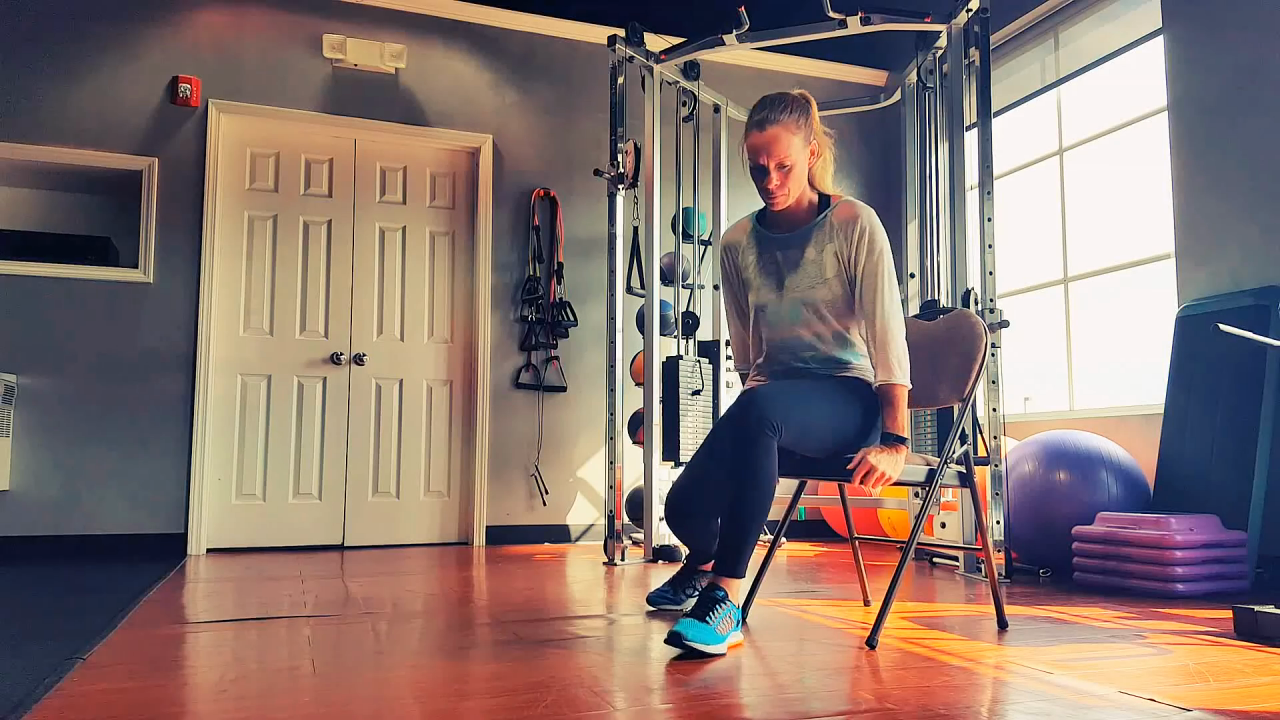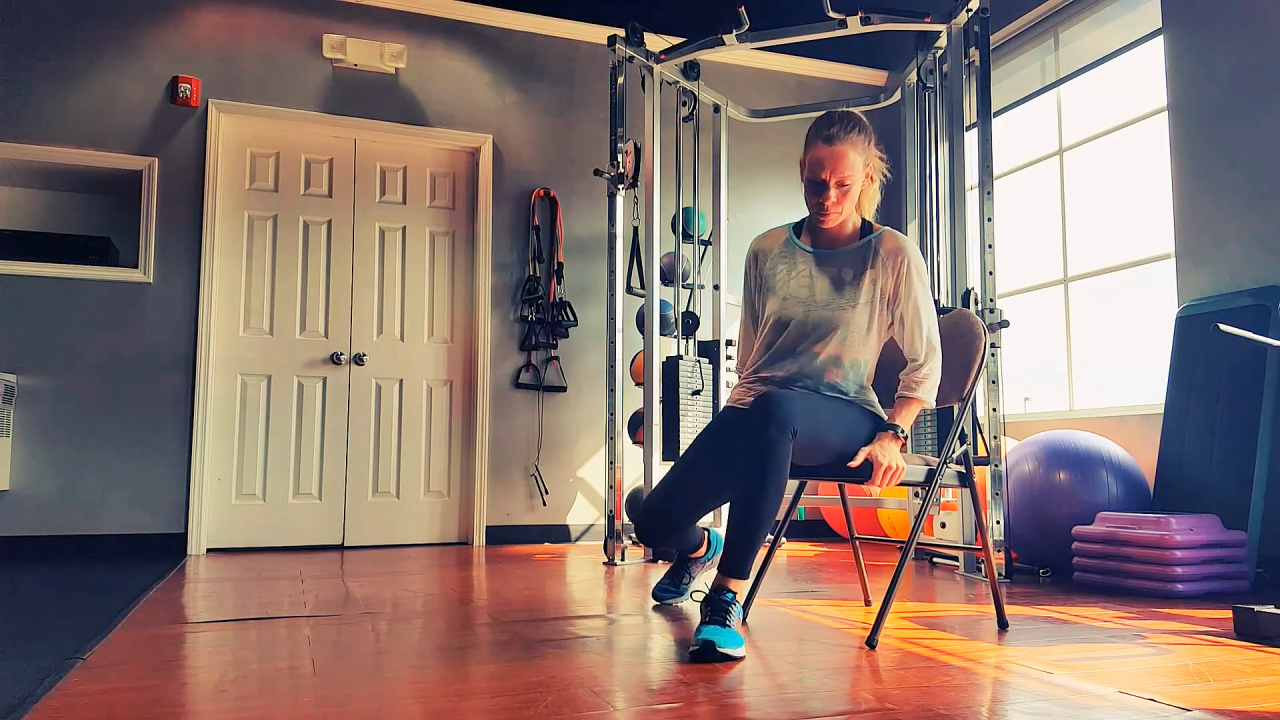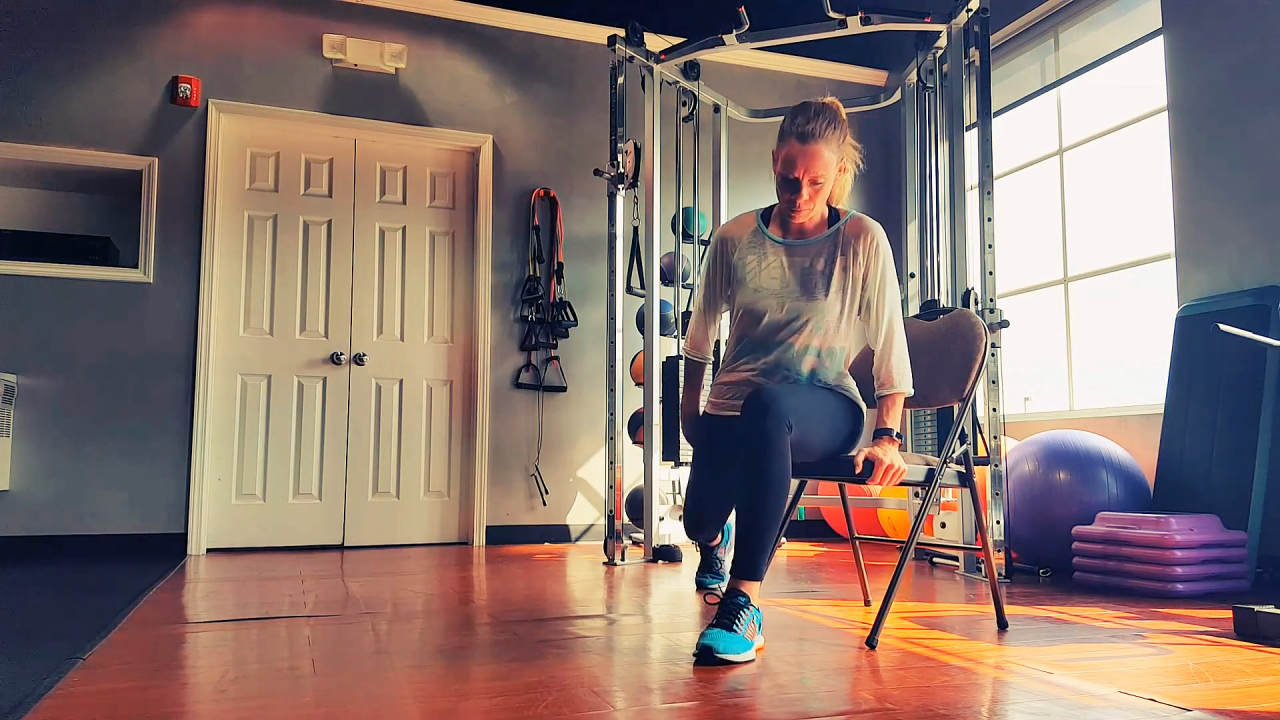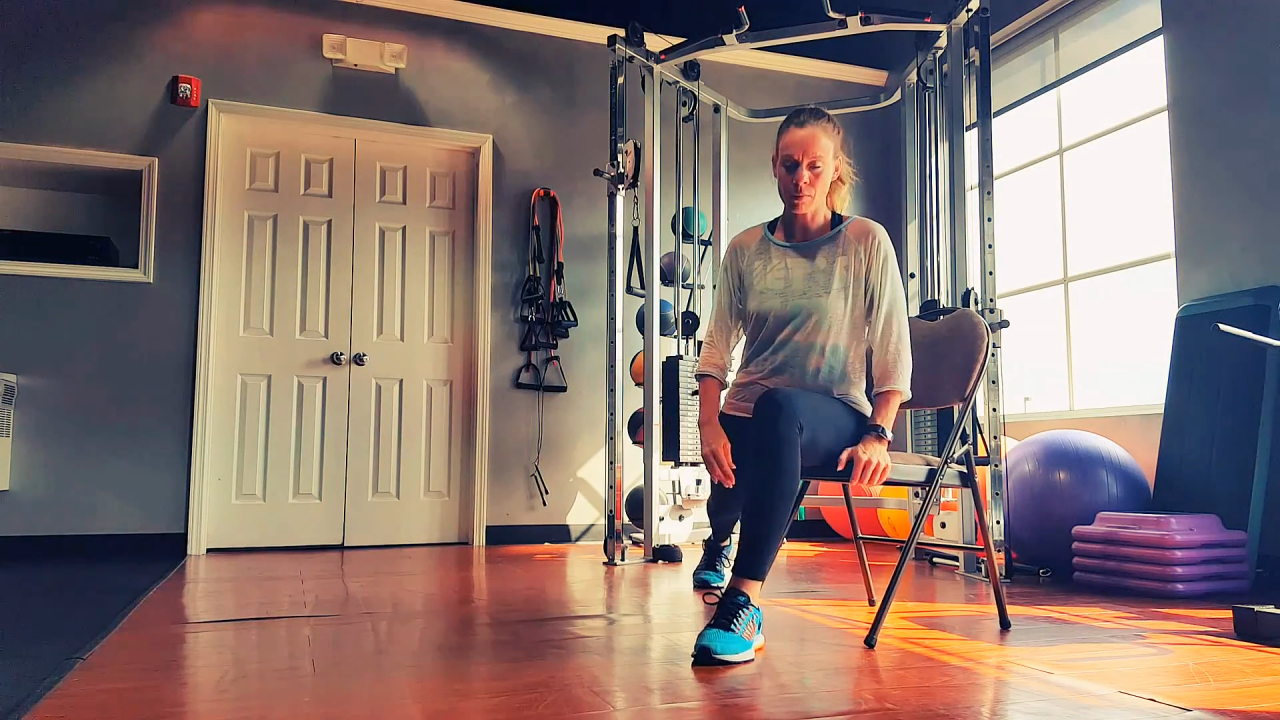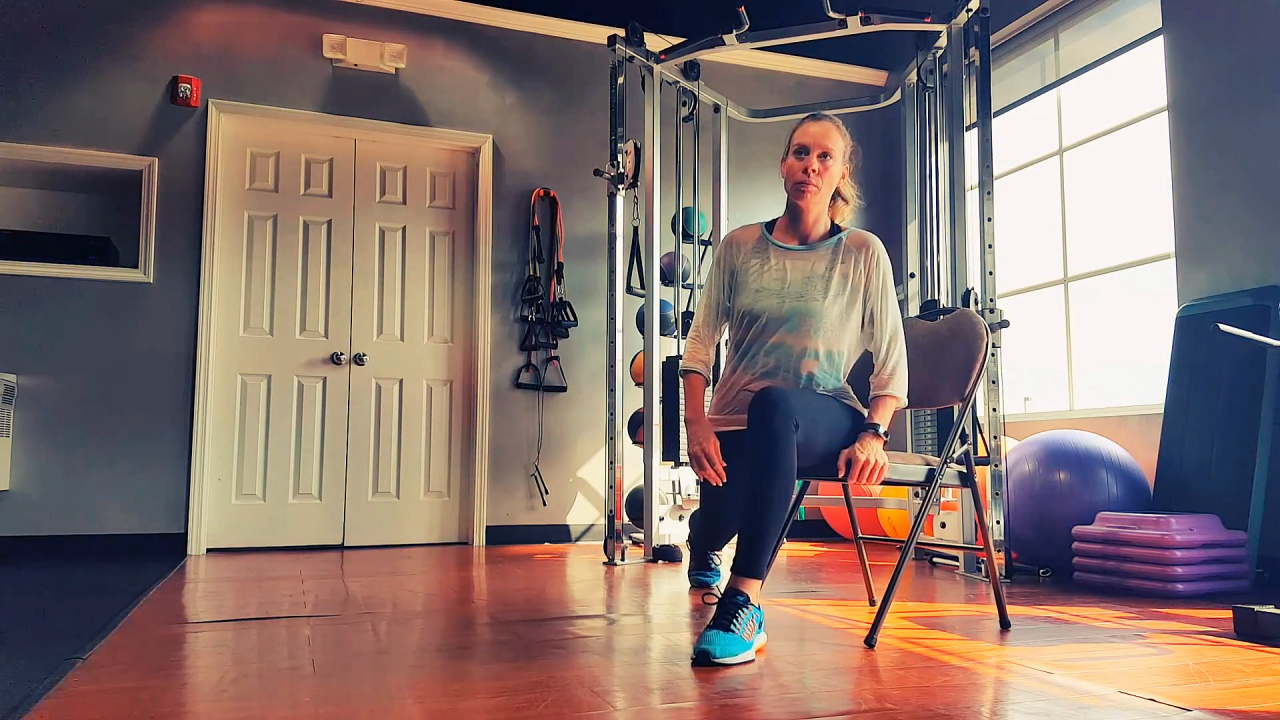
dt=0.7s
person 1, frame 1
left shoulder: (854, 224)
right shoulder: (737, 242)
left elbow: (887, 333)
left wrist: (894, 441)
right wrist: (747, 419)
left hip: (849, 399)
right hip: (773, 398)
left knee: (758, 410)
right knee: (685, 509)
left ankle: (724, 599)
right ankle: (705, 561)
person 1, frame 2
left shoulder: (893, 254)
right shoulder: (767, 250)
left elbow: (925, 361)
left wrist: (892, 433)
right wrist: (740, 423)
left hip: (843, 418)
right hip: (754, 409)
left knee: (776, 411)
right knee: (655, 522)
left ankle: (728, 597)
right ankle: (701, 547)
person 1, frame 3
left shoulder: (862, 240)
right shoulder: (734, 238)
left elbow: (889, 344)
right elbow: (701, 329)
left wrist: (888, 436)
right wrist: (689, 402)
left hip: (825, 408)
right hip: (731, 408)
left knee: (766, 407)
right knee: (700, 522)
left ankle: (743, 604)
right ankle: (715, 538)
person 1, frame 4
left shoulder: (866, 242)
right shoulder: (745, 248)
left elbow: (893, 349)
right elbow: (716, 346)
left wrist: (877, 434)
right wrist: (710, 427)
left hip: (835, 415)
right hip: (747, 414)
left knee: (779, 408)
left ankle: (744, 603)
right ankle: (719, 543)
person 1, frame 5
left shoulder: (863, 253)
right shoulder: (739, 246)
left elbow: (892, 359)
right elbow: (701, 341)
left wrist: (873, 434)
right wrist: (696, 423)
left hip: (824, 416)
right hip: (735, 423)
left knee: (774, 406)
right knee: (717, 527)
left ankle: (743, 603)
right ankle: (702, 546)
